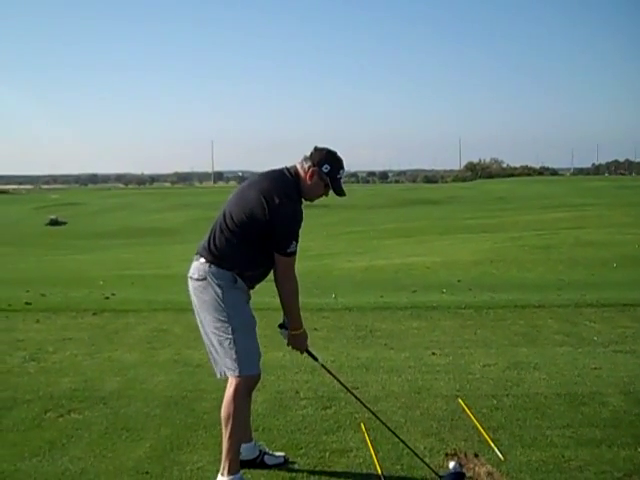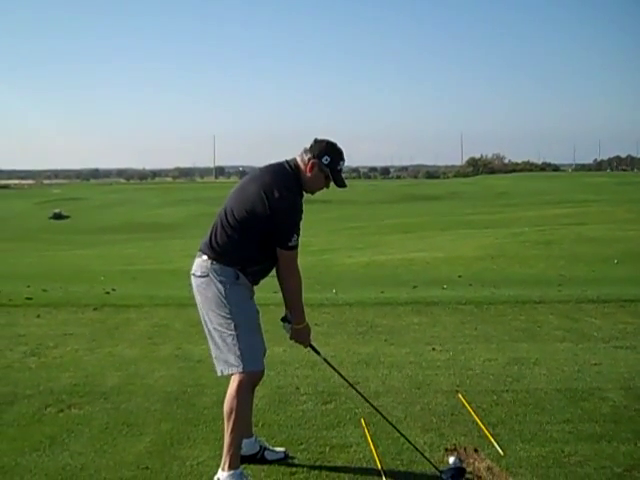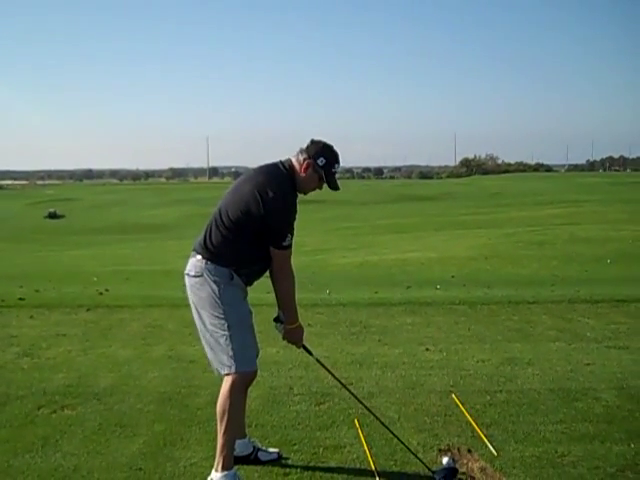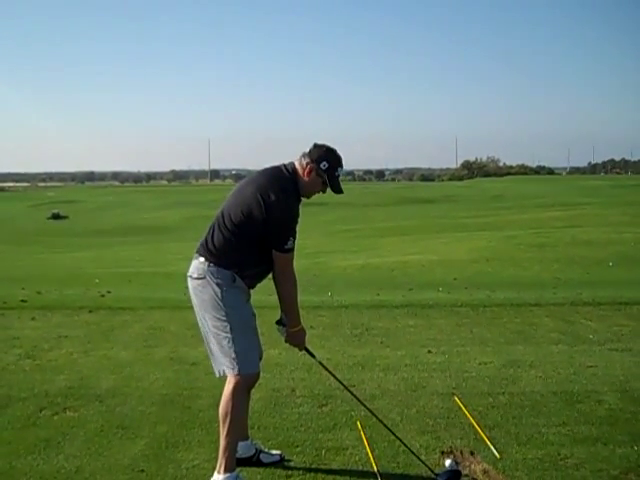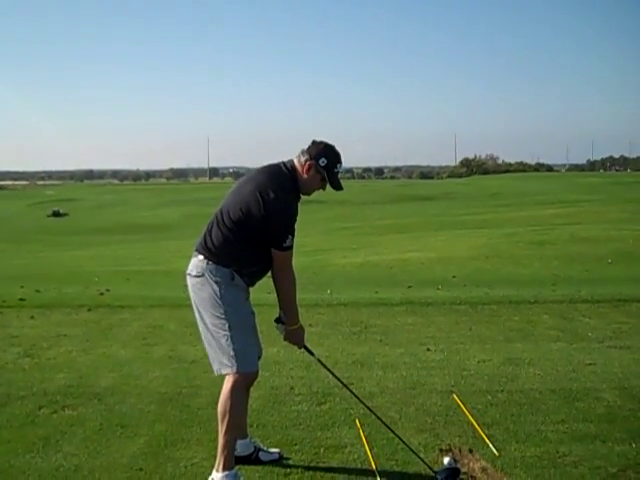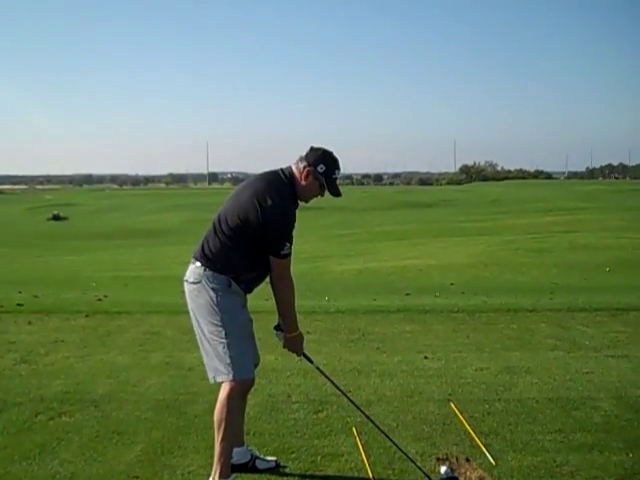
dt=0.4s
person 1, frame 1
left shoulder: (274, 182)
right shoulder: (286, 203)
left elbow: (277, 264)
right elbow: (285, 275)
left wrist: (289, 320)
right wrist: (296, 327)
left hip: (221, 277)
right hip: (218, 281)
left knee: (246, 369)
right knee: (243, 375)
left ankle: (246, 449)
person 1, frame 2
left shoulder: (275, 176)
right shoulder: (285, 195)
left elbow: (279, 259)
right elbow: (288, 269)
left wrist: (291, 313)
right wrist: (299, 321)
left hip: (224, 273)
right hip: (222, 277)
left knee: (250, 365)
right knee: (247, 370)
left ankle: (246, 443)
person 1, frame 3
left shoulder: (270, 176)
right shoulder: (280, 194)
left elbow: (273, 260)
right elbow: (282, 269)
left wrist: (284, 313)
right wrist: (292, 321)
left hip: (217, 273)
right hip: (216, 277)
left knee: (243, 365)
right knee: (240, 371)
left ankle: (239, 444)
person 1, frame 4
left shoulder: (273, 180)
right shoulder: (282, 198)
left elbow: (275, 262)
right elbow: (284, 272)
left wrist: (287, 316)
right wrist: (294, 324)
left hip: (221, 276)
right hip: (218, 280)
left knee: (247, 367)
right knee: (243, 373)
left ankle: (242, 446)
person 1, frame 5
left shoulder: (272, 177)
right shoulder: (281, 196)
right elbow: (282, 270)
right wrist: (293, 322)
left hip: (221, 274)
right hip: (217, 277)
left knee: (246, 365)
right knee: (241, 371)
left ankle: (240, 445)
person 1, frame 6
left shoulder: (270, 184)
right shoulder: (278, 203)
right elbow: (281, 277)
right wrist: (292, 329)
left hip: (219, 282)
right hip: (215, 285)
left knee: (243, 372)
right knee: (237, 379)
left ankle: (237, 453)
